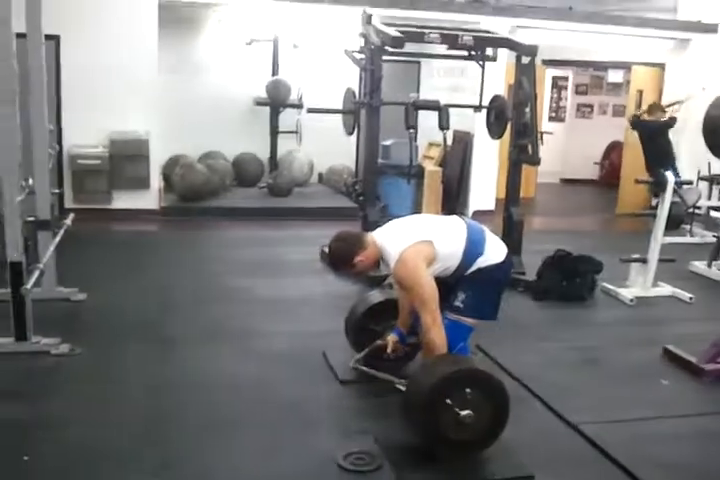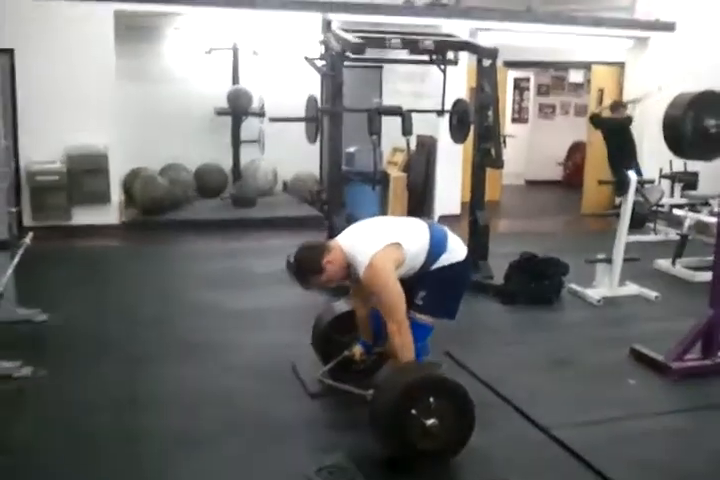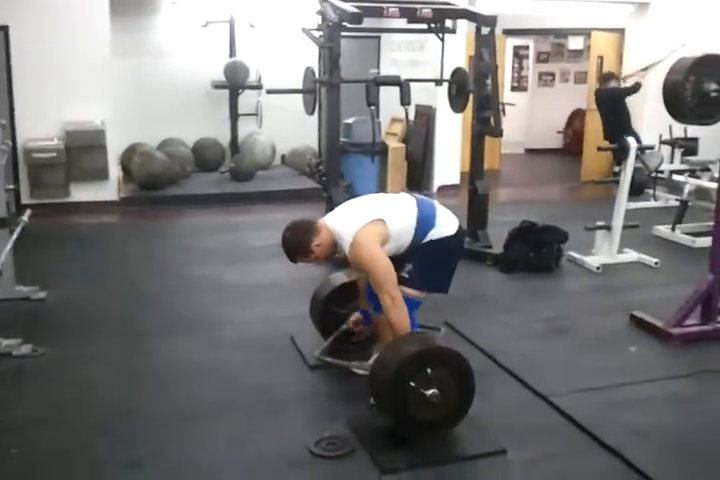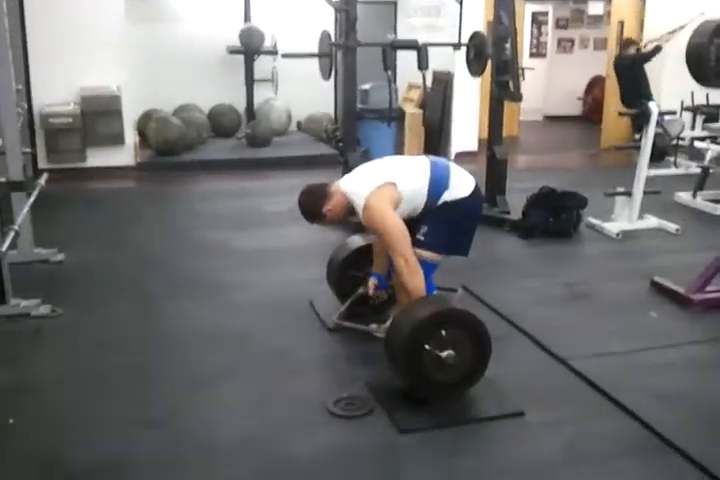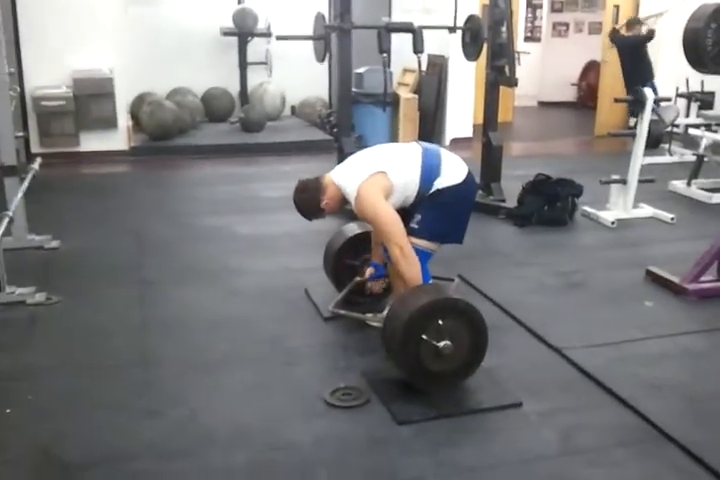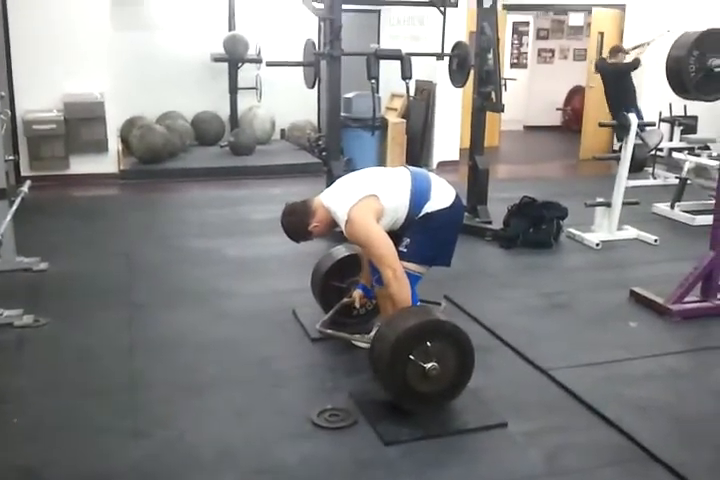
dt=0.7s
person 1, frame 1
left shoulder: (405, 261)
right shoulder: (382, 238)
left elbow: (432, 319)
right elbow: (407, 290)
right wrist: (400, 331)
left hip: (489, 262)
right hip: (464, 251)
left knee: (450, 337)
right knee: (422, 317)
person 1, frame 2
left shoulder: (373, 266)
right shoulder: (342, 248)
left elbow: (398, 326)
right elbow: (360, 299)
right wrist: (365, 342)
left hip: (449, 261)
right hip: (421, 253)
left knee: (411, 334)
right knee: (382, 322)
person 1, frame 3
left shoulder: (359, 242)
right shoulder: (332, 224)
left elbow: (391, 298)
right elbow: (365, 269)
right wrist: (364, 310)
left hip: (441, 234)
right hip: (413, 227)
left knee: (401, 305)
right knee: (376, 294)
person 1, frame 4
left shoulder: (371, 204)
right shoulder: (354, 184)
left elbow: (406, 259)
right elbow: (383, 234)
right wrist: (378, 276)
left hip: (459, 197)
right hip: (436, 192)
left knee: (417, 266)
right knee: (396, 257)
person 1, frame 5
left shoulder: (364, 195)
right shoulder: (346, 175)
left elbow: (401, 249)
right elbow: (381, 223)
right wrist: (377, 264)
left hip: (452, 183)
right hip: (433, 175)
left knee: (412, 256)
right knee: (392, 243)
person 1, frame 6
left shoulder: (354, 218)
right shoulder: (334, 197)
left elbow: (393, 271)
right elbow: (368, 245)
right wrist: (365, 285)
left hip: (440, 208)
right hip: (417, 199)
left knee: (402, 279)
right knee: (379, 266)
